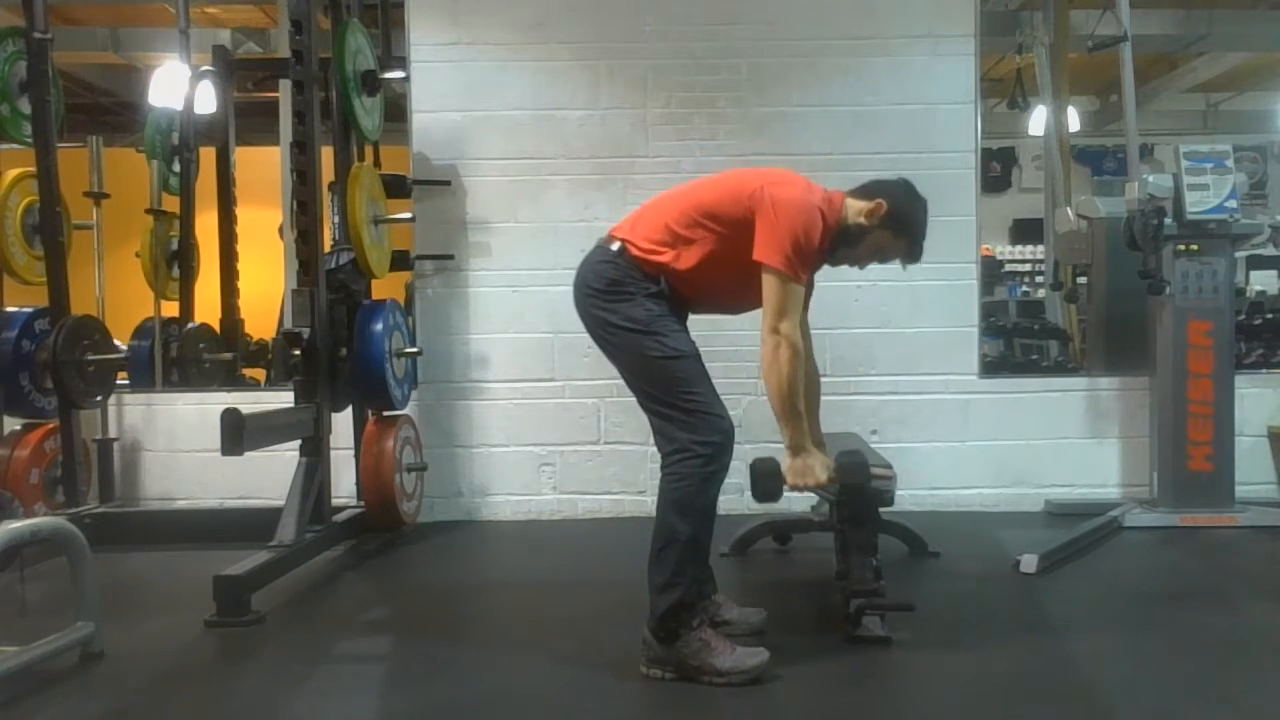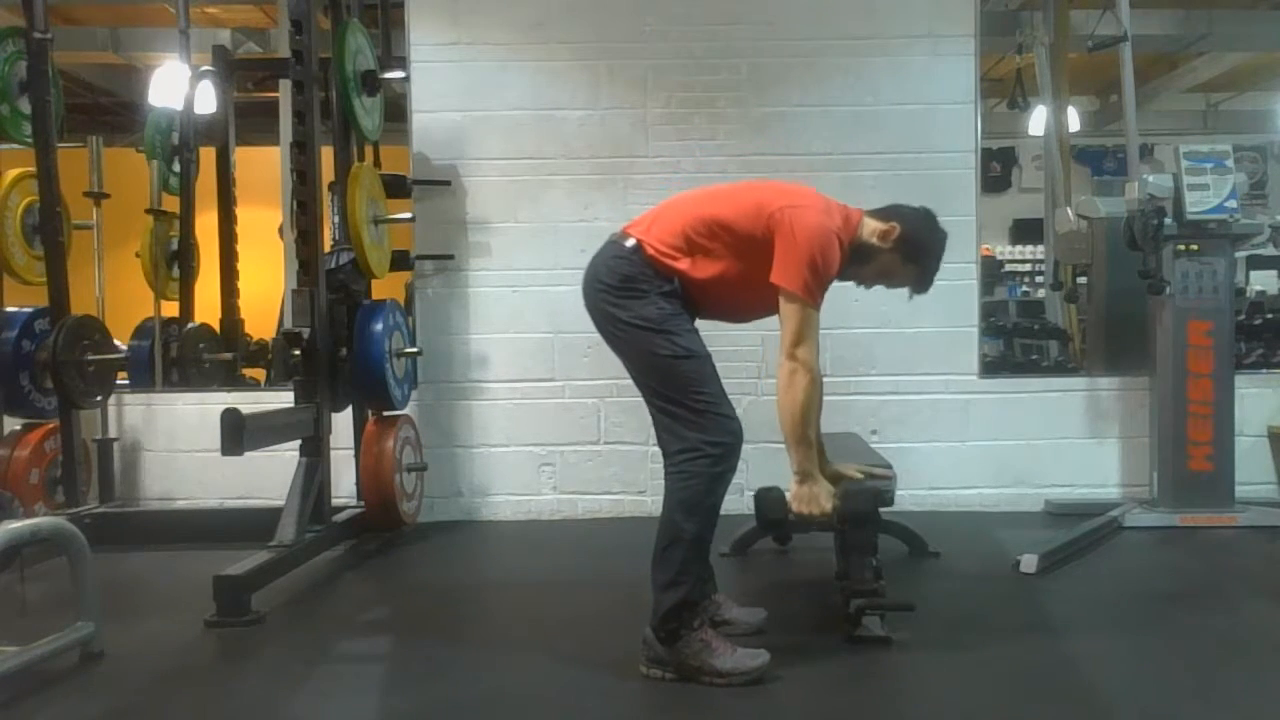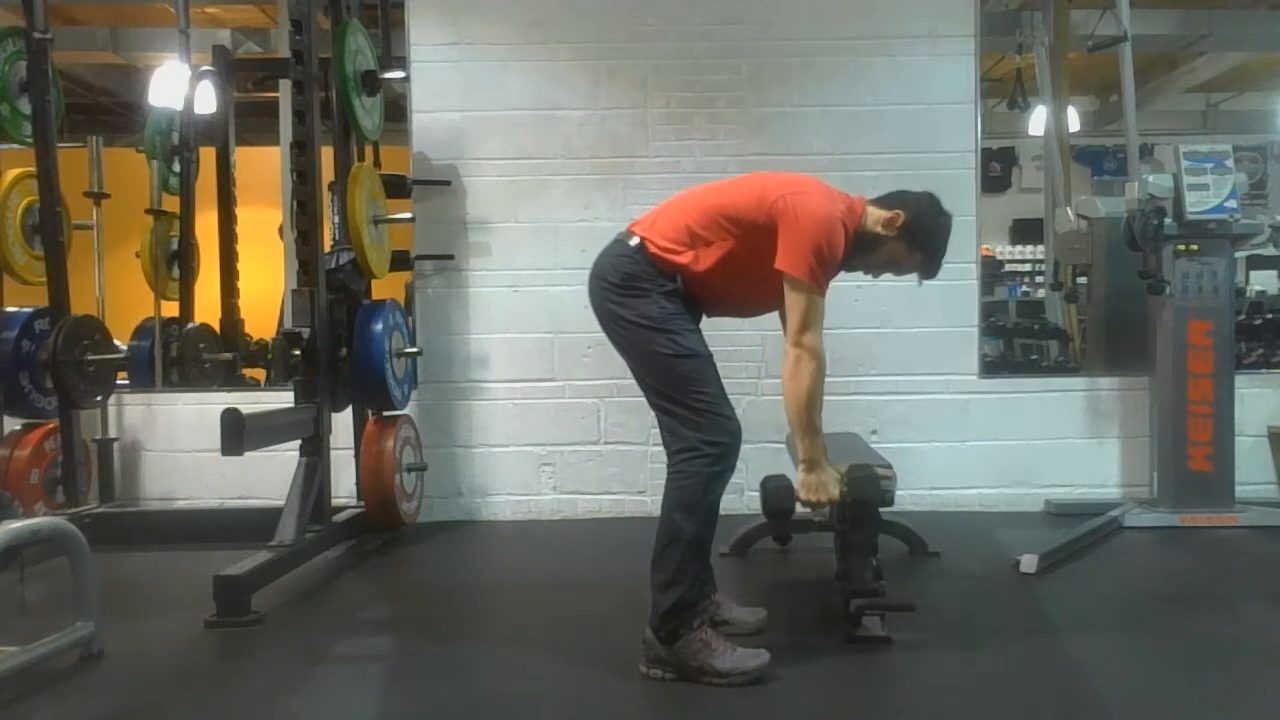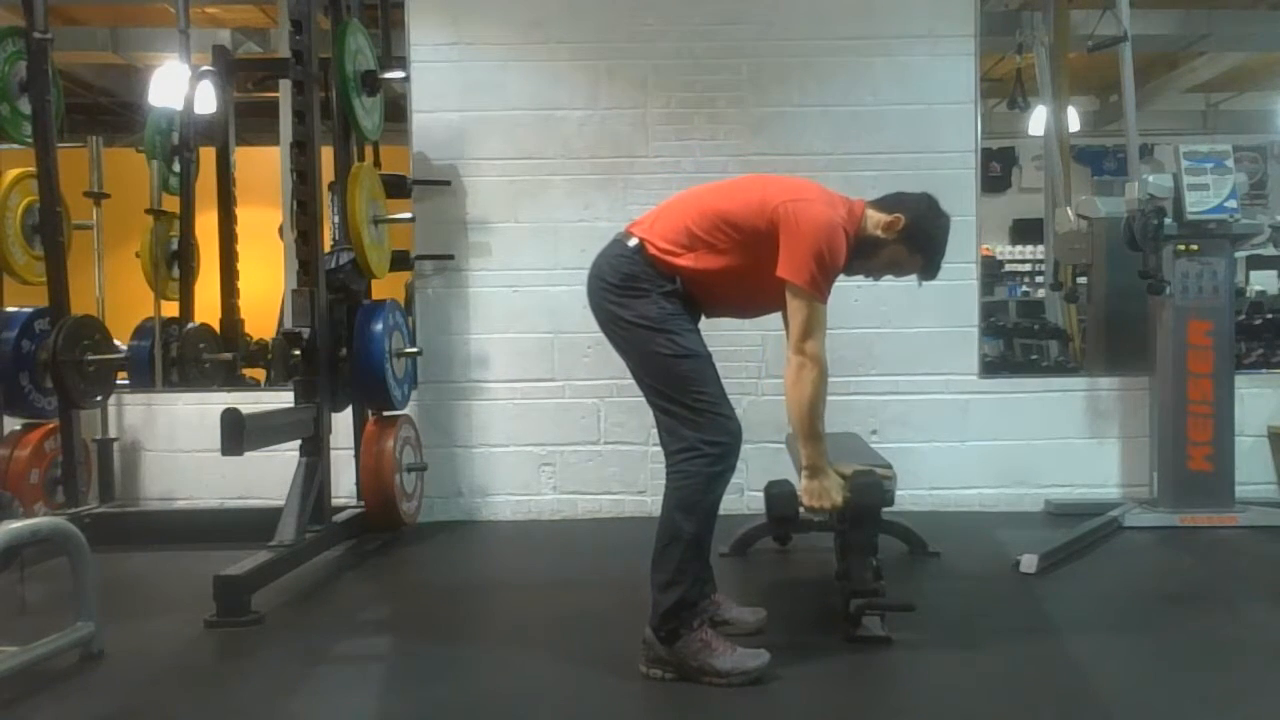
dt=0.4s
person 1, frame 1
left shoulder: (809, 230)
right shoulder: (799, 210)
left elbow: (799, 350)
right elbow: (779, 340)
left wrist: (815, 449)
right wrist: (799, 449)
left hip: (631, 286)
right hip: (621, 283)
left knee: (699, 440)
right knee: (703, 441)
left ankle: (695, 597)
right ankle: (673, 634)
person 1, frame 2
left shoulder: (820, 232)
right shoulder: (816, 232)
left elbow: (802, 361)
right elbow: (796, 363)
left wrist: (819, 460)
right wrist: (805, 475)
left hip: (632, 278)
right hip: (633, 279)
left knee: (703, 440)
right knee: (711, 442)
left ankle: (695, 597)
right ankle: (674, 635)
person 1, frame 3
left shoulder: (823, 222)
right shoulder: (821, 220)
left elbow: (802, 347)
right elbow: (802, 350)
left wrist: (817, 456)
right wrist: (811, 462)
left hip: (644, 281)
right hip: (637, 280)
left knee: (706, 441)
right knee: (709, 443)
left ankle: (695, 597)
right ankle: (674, 635)
person 1, frame 4
left shoulder: (823, 225)
right shoulder: (821, 226)
left elbow: (804, 355)
right elbow: (805, 357)
left wrist: (819, 460)
right wrist: (815, 468)
left hip: (644, 280)
right hip: (637, 279)
left knee: (706, 441)
right knee: (709, 443)
left ankle: (696, 597)
right ankle: (675, 634)
